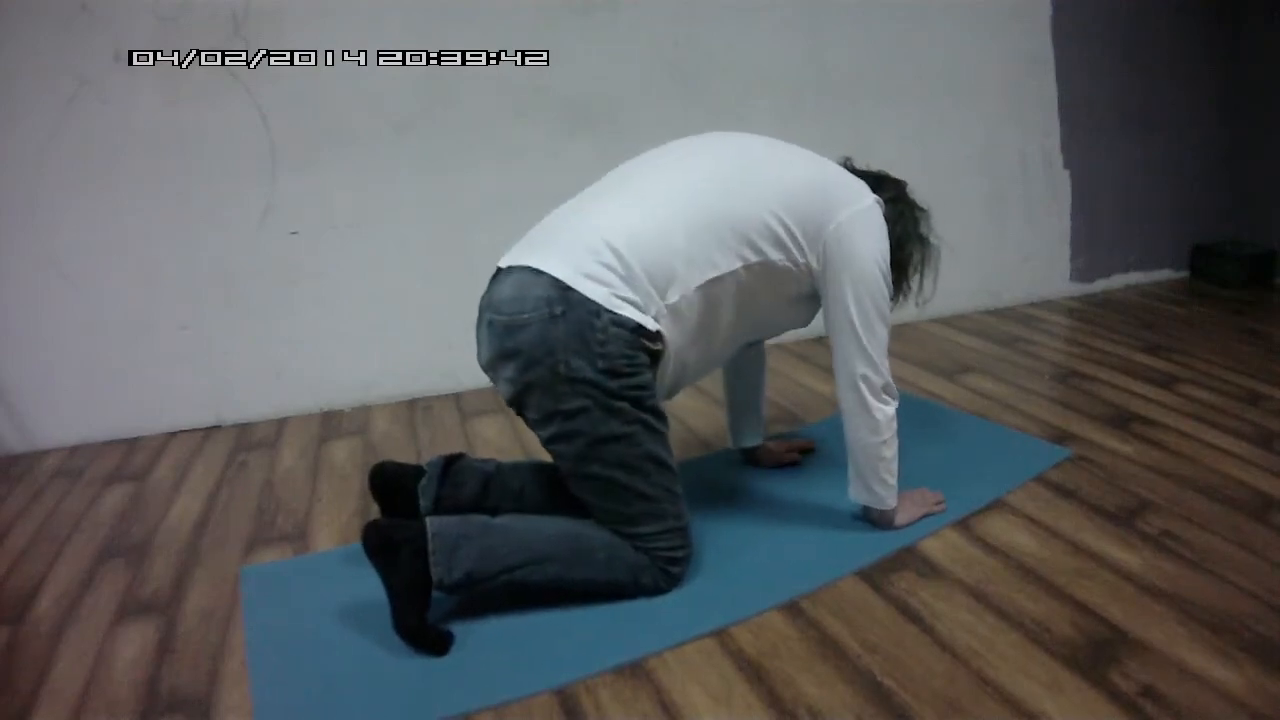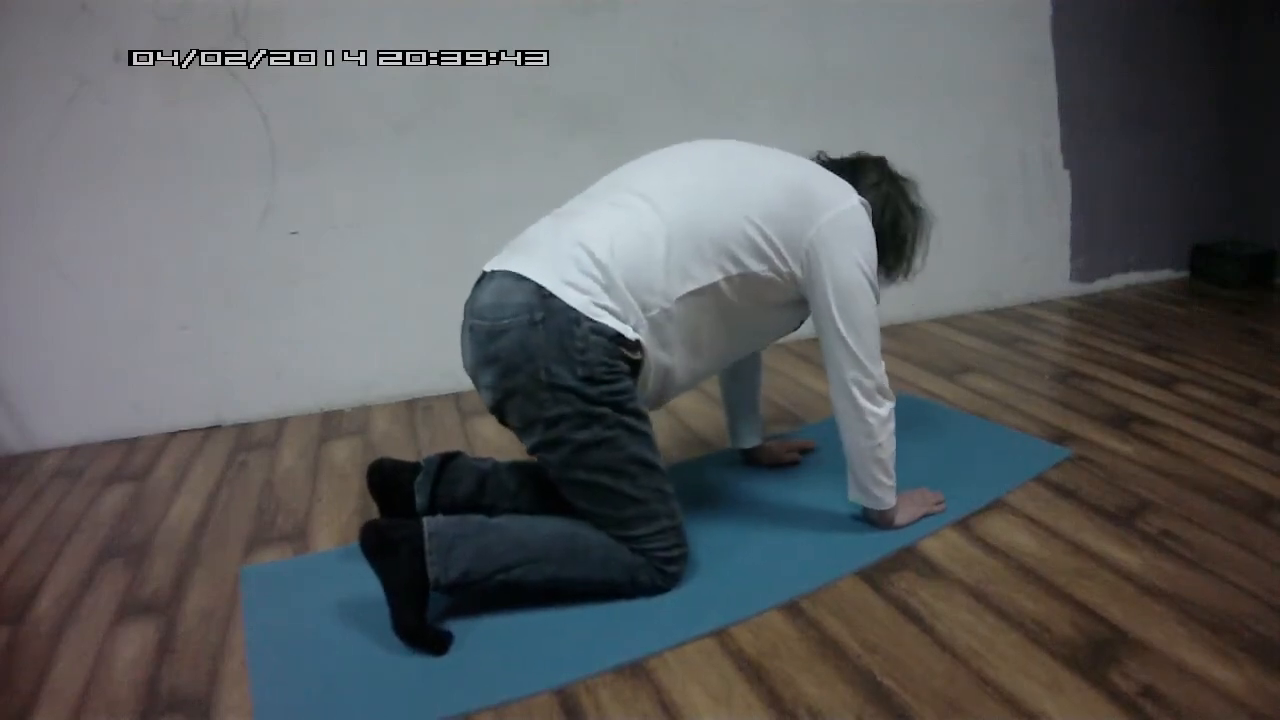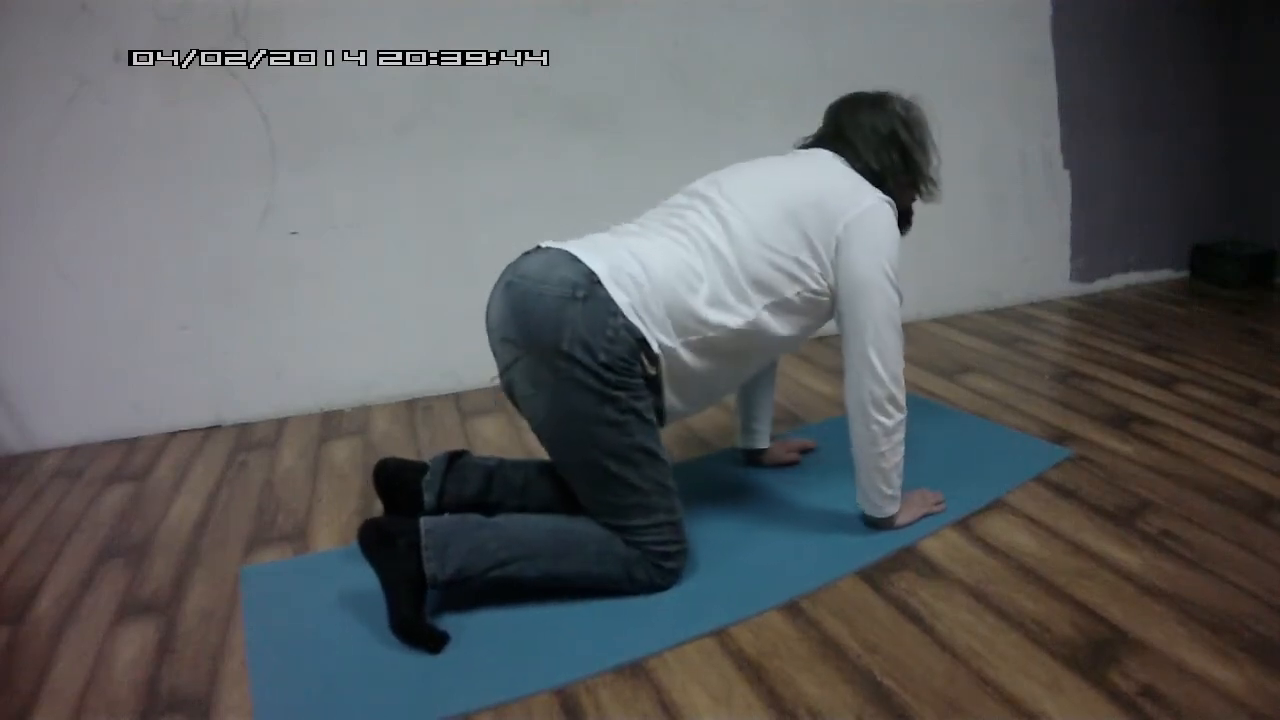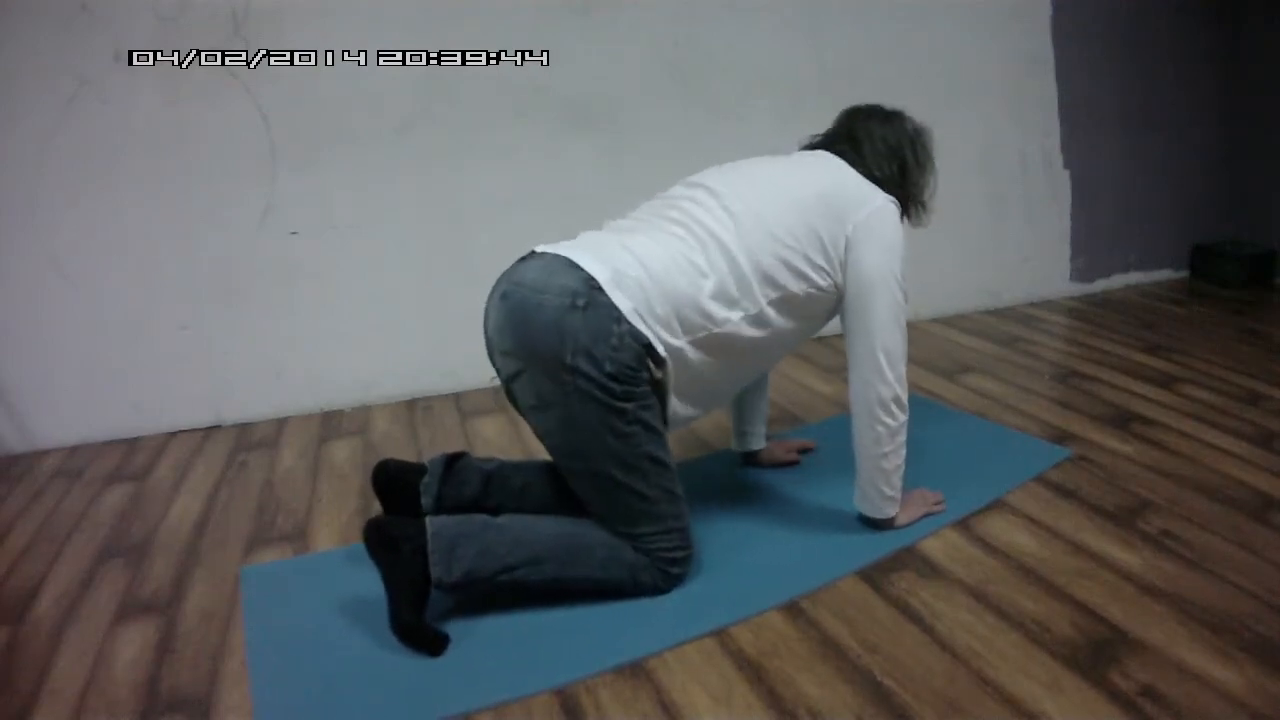
dt=0.7s
person 1, frame 1
left shoulder: (779, 186)
right shoulder: (856, 213)
left elbow: (742, 323)
right elbow: (865, 377)
left wrist: (752, 442)
right wrist: (885, 504)
left hip: (515, 303)
right hip: (579, 326)
left knee: (615, 487)
right knee: (657, 555)
left ankle: (434, 488)
right ankle: (430, 549)
person 1, frame 2
left shoulder: (770, 186)
right shoulder: (840, 214)
left elbow: (735, 325)
right elbow: (859, 379)
left wrist: (752, 441)
right wrist: (884, 504)
left hip: (500, 310)
right hip: (560, 333)
left knee: (600, 484)
right knee: (653, 556)
left ankle: (431, 486)
right ankle: (426, 548)
person 1, frame 3
left shoulder: (781, 179)
right shoulder: (865, 210)
left elbow: (751, 319)
right elbow: (874, 376)
left wrist: (758, 442)
right wrist: (886, 505)
left hip: (529, 291)
right hip: (583, 324)
left knee: (611, 486)
right knee: (652, 554)
left ankle: (438, 485)
right ankle: (424, 547)
person 1, frame 4
left shoulder: (775, 177)
right shoulder: (871, 209)
left elbow: (744, 318)
right elbow: (878, 374)
left wrist: (753, 443)
right wrist: (884, 504)
left hip: (526, 294)
right hip: (586, 328)
left knee: (610, 484)
right knee: (658, 555)
left ankle: (437, 487)
right ankle: (430, 546)
